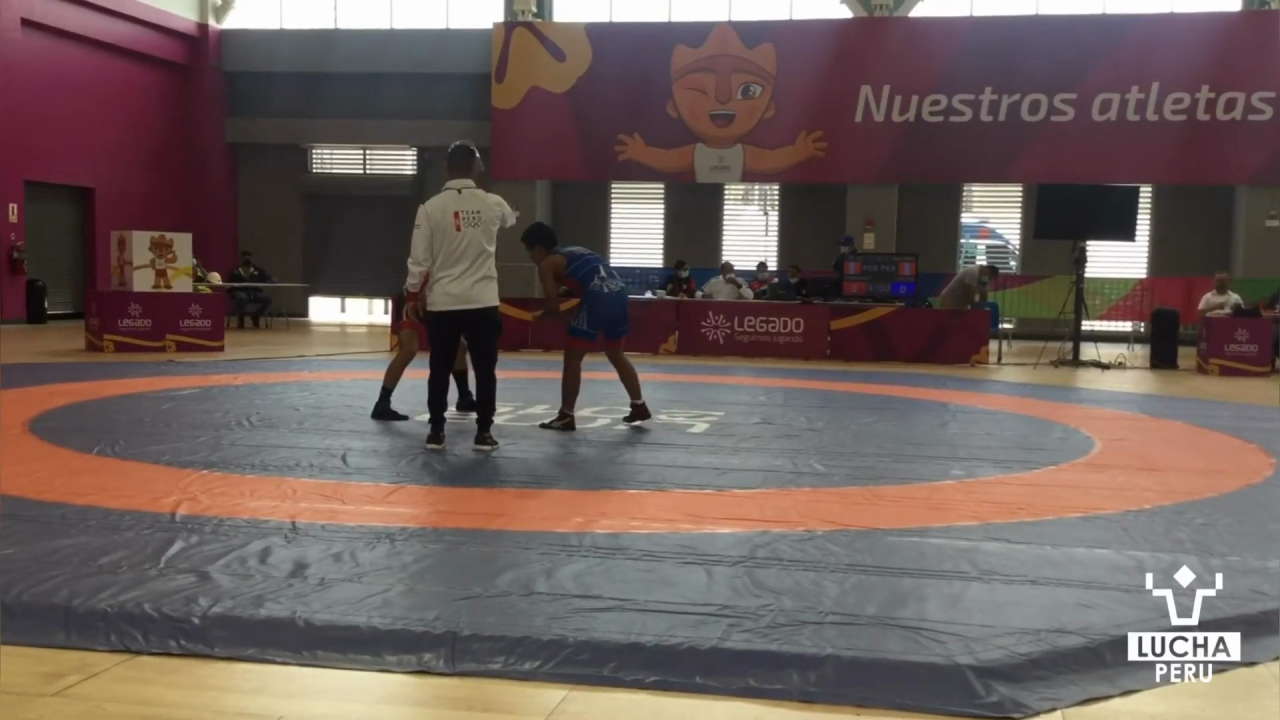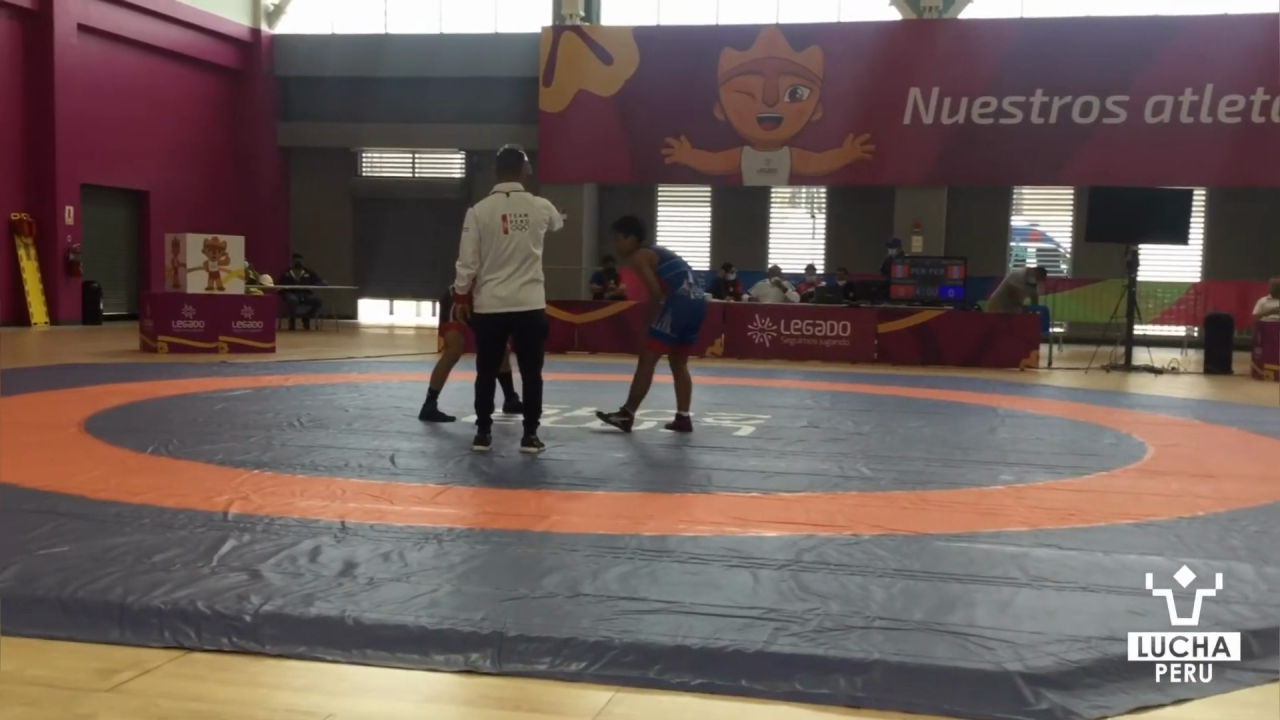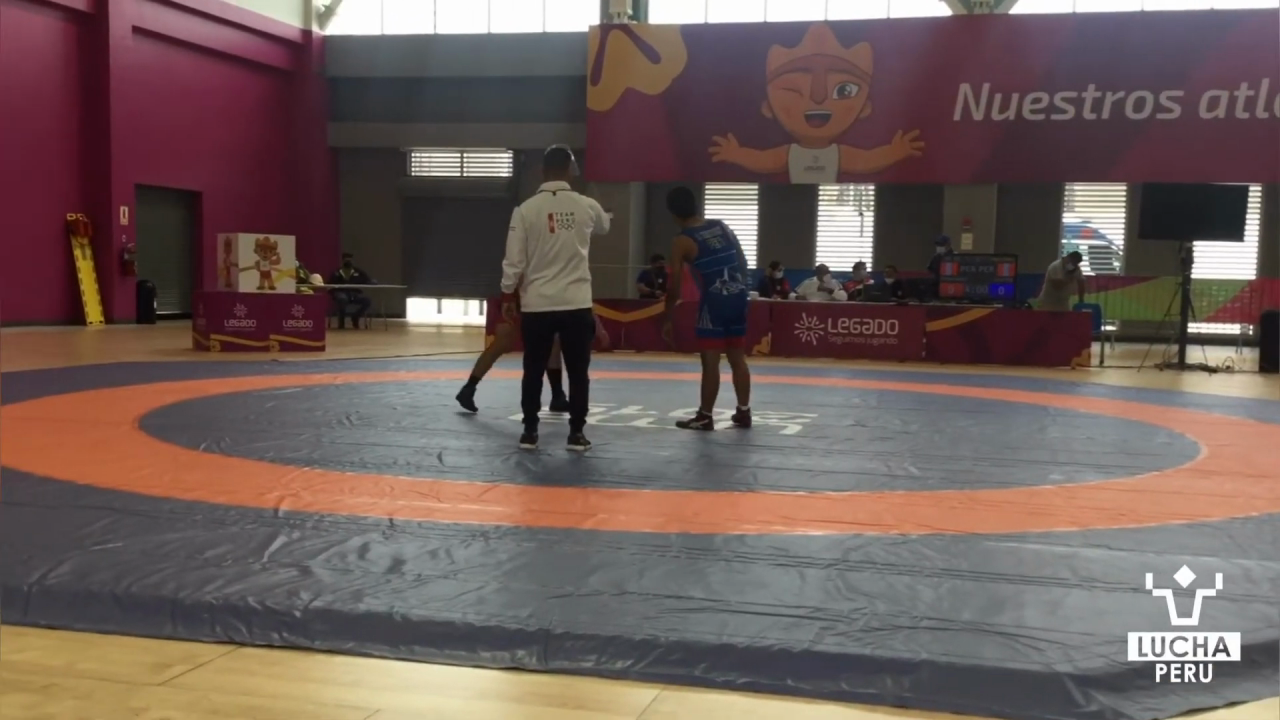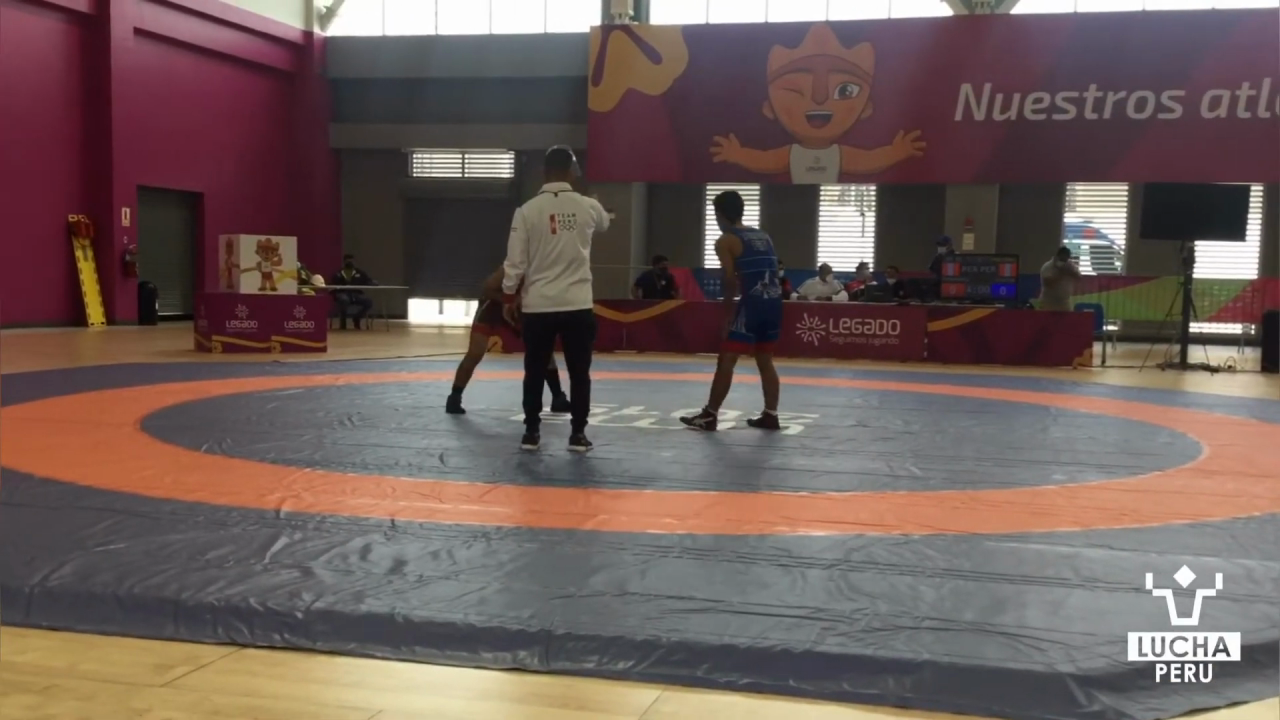
dt=0.7s
person 1, frame 1
left shoulder: (431, 207)
right shoulder: (493, 204)
left elbow: (419, 258)
right elbow: (511, 219)
left wrist: (413, 295)
left hip: (442, 303)
right hip: (483, 302)
left knee: (440, 370)
right knee: (485, 370)
left ankle: (436, 432)
right ankle: (484, 433)
person 1, frame 2
left shoulder: (479, 210)
right shoulder: (541, 207)
left elbow: (467, 261)
right elbow: (557, 223)
left wrist: (461, 298)
left hip: (490, 305)
right hip: (530, 305)
left knee: (487, 372)
right knee: (531, 372)
left ankle: (483, 434)
right ankle: (530, 435)
person 1, frame 3
left shoulder: (526, 209)
right shoulder: (587, 206)
left elbow: (514, 259)
right elbow: (604, 227)
left wrist: (508, 296)
left hip: (537, 304)
right hip: (576, 303)
left knee: (533, 370)
right knee: (577, 371)
left ankle: (530, 432)
right ankle: (576, 433)
person 1, frame 4
left shoulder: (527, 210)
right shoulder: (589, 206)
left elbow: (515, 261)
right elbow: (604, 223)
left wrist: (509, 297)
left hip: (537, 305)
right hip: (578, 304)
left knee: (535, 371)
right knee: (579, 372)
left ankle: (531, 432)
right ankle: (578, 434)
person 2, frame 1
left shoulder: (547, 264)
right shoulder: (576, 252)
left elbow: (554, 307)
left wrist: (541, 316)
left hip: (598, 299)
right hip: (619, 295)
left knee: (572, 358)
right knee: (616, 355)
left ankle: (566, 417)
right ankle: (639, 406)
person 2, frame 2
left shoulder: (638, 256)
right shoulder: (657, 251)
left elbow: (655, 291)
left wrist: (653, 319)
left hip: (680, 304)
right hip: (697, 303)
left knee: (647, 359)
right knee: (679, 363)
left ankle: (627, 413)
right ankle: (683, 418)
person 2, frame 3
left shoulder: (682, 241)
right shoulder: (722, 227)
left elbow: (676, 285)
right elbow: (743, 261)
left wrist: (668, 318)
left hip: (715, 299)
right hip: (738, 295)
left knee: (710, 360)
right knee: (737, 356)
left ankle: (705, 417)
right ankle: (743, 411)
person 2, frame 4
left shoulder: (725, 241)
right shoulder: (764, 236)
left elbow: (730, 278)
right elbow: (771, 272)
left wrist: (729, 306)
left hip: (753, 303)
right hip: (773, 301)
left knee: (727, 360)
right knee: (765, 361)
left ankle: (709, 415)
right ankle: (770, 415)
person 3, frame 1
left shoulder: (745, 154)
right shoulder: (693, 153)
left elbow: (772, 161)
right elbow: (666, 160)
left wrist: (798, 153)
right wrist: (642, 153)
person 3, frame 2
left shoulder: (792, 157)
right shoulder: (740, 156)
left elbow: (819, 164)
right elbow: (712, 163)
left wrist: (846, 155)
right wrist: (689, 157)
person 3, frame 3
left shoulder: (841, 154)
right shoulder: (788, 153)
left elbow: (868, 161)
right elbow: (760, 160)
left wrist: (895, 152)
right wrist: (736, 154)
person 3, frame 4
left shoulder: (842, 154)
right shoulder: (789, 154)
left elbow: (869, 161)
right elbow: (761, 161)
left wrist: (896, 153)
right wrist: (738, 155)
